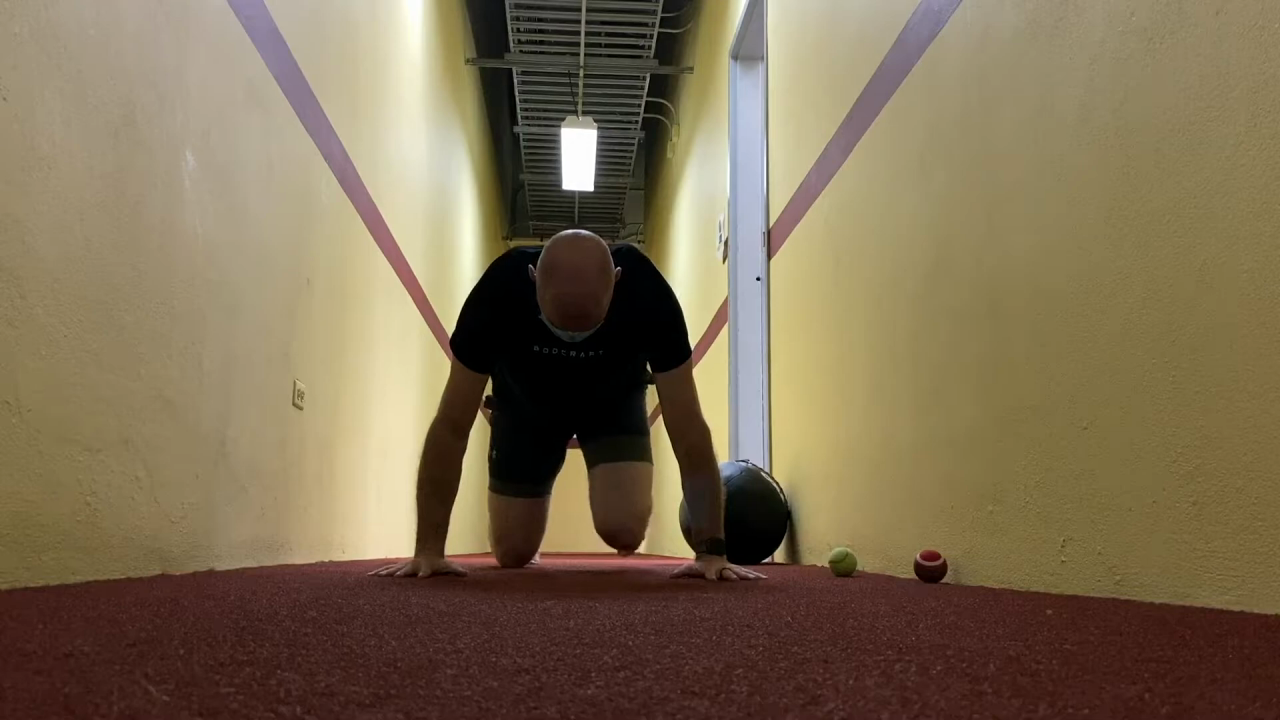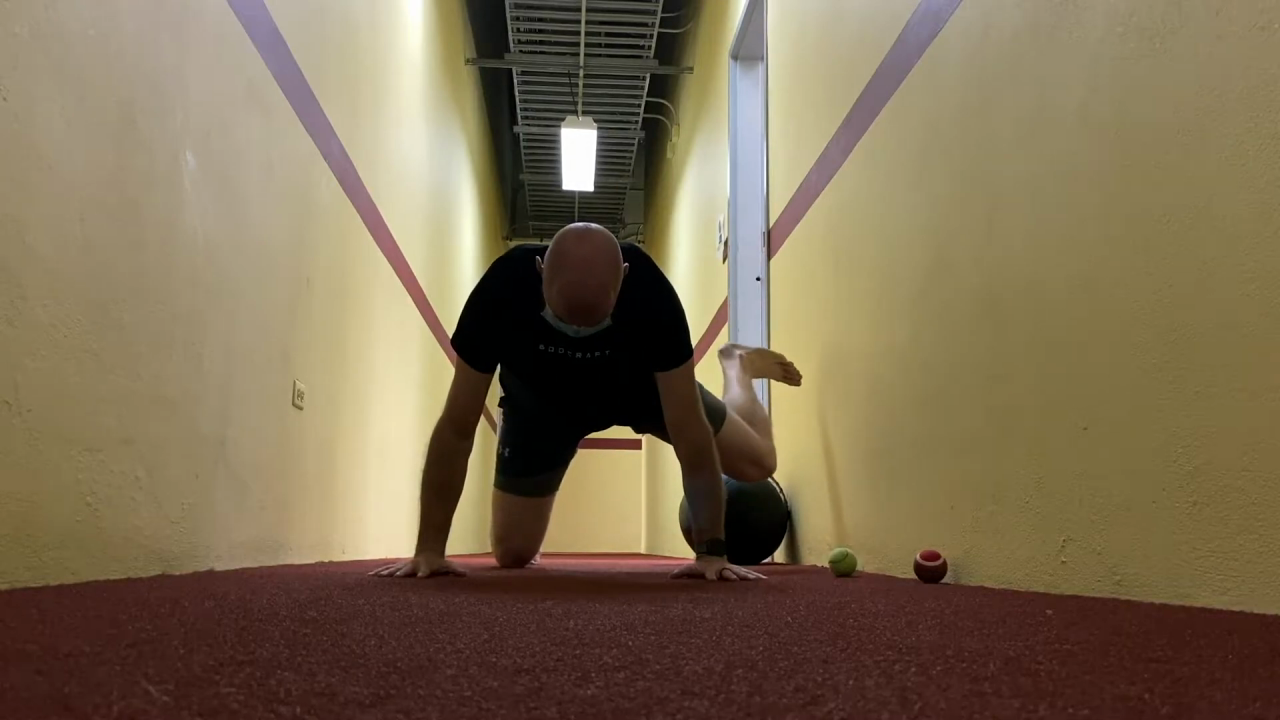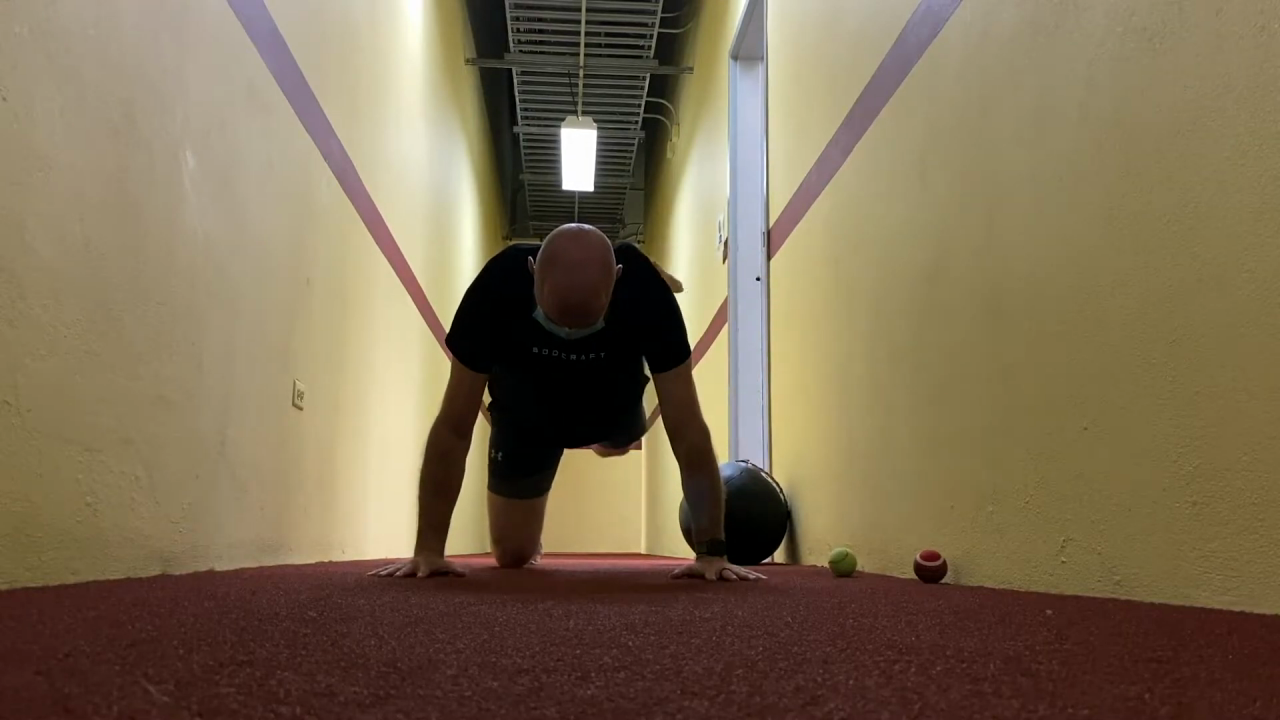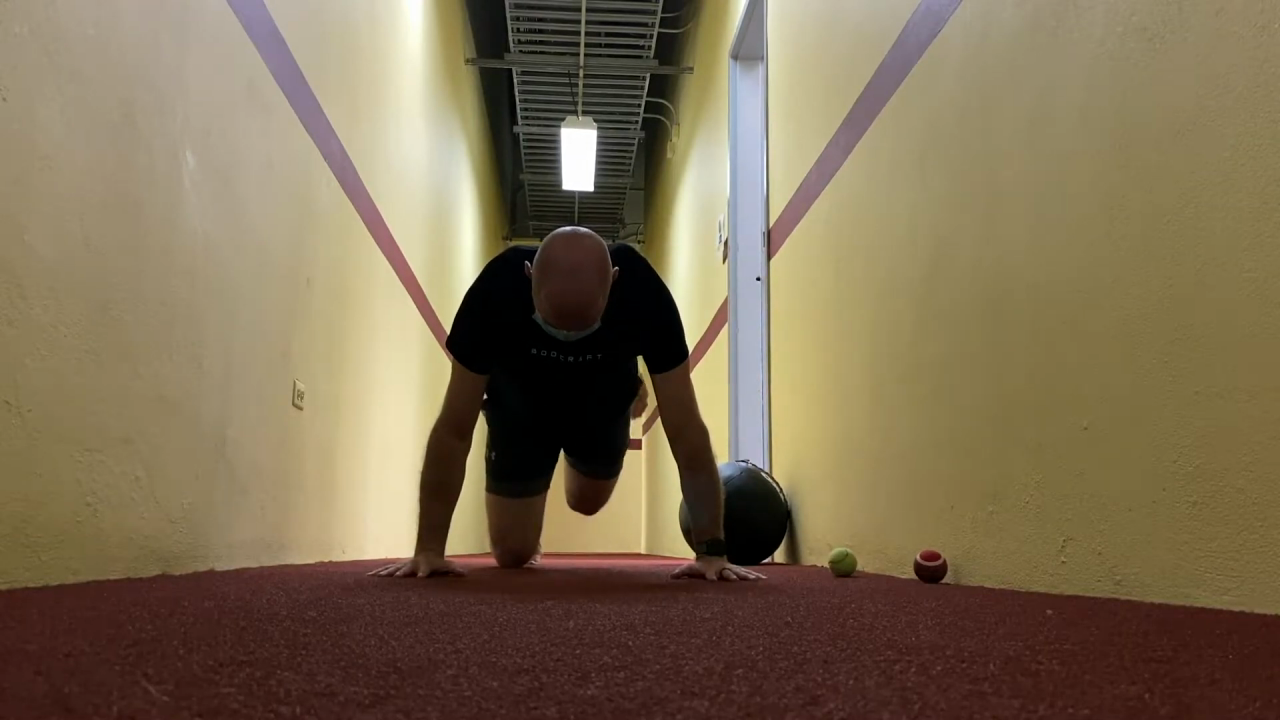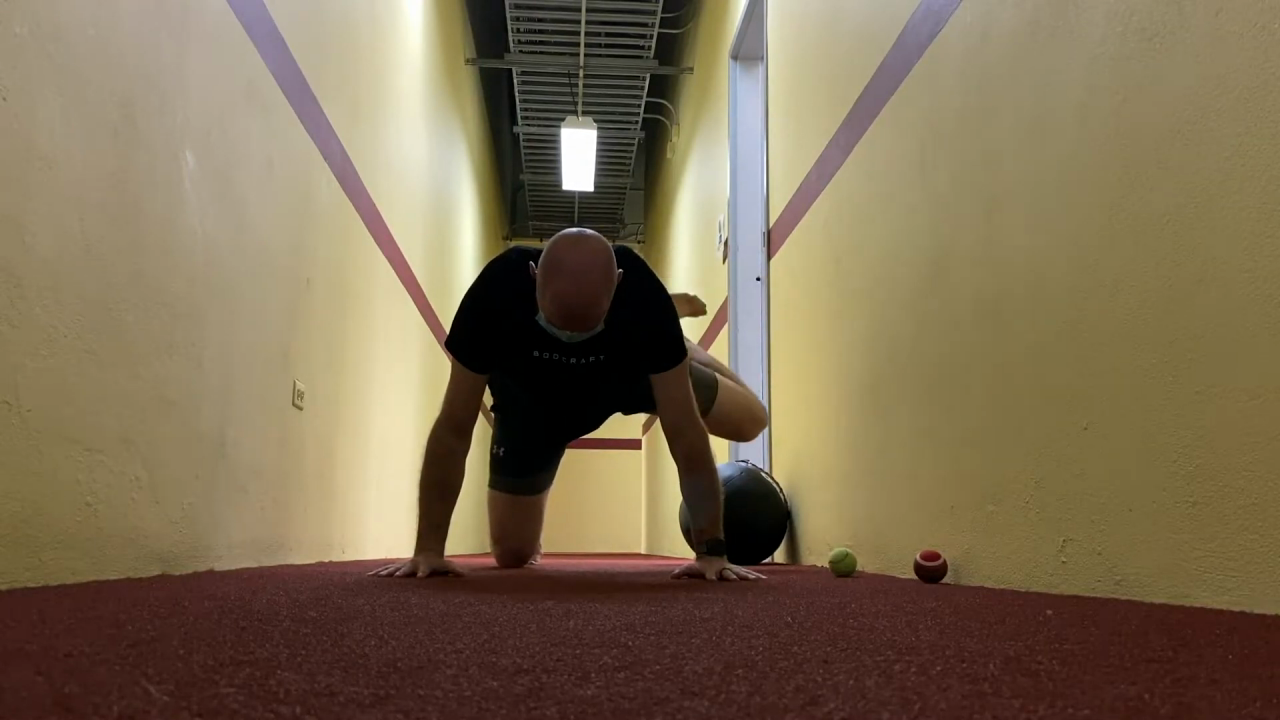
dt=1s
person 1, frame 1
left shoulder: (646, 290)
right shoulder: (500, 288)
left elbow: (686, 427)
right elbow: (452, 426)
left wrist: (710, 550)
right wrist: (428, 549)
left hip: (614, 394)
right hip: (527, 400)
left knee: (622, 532)
right knee: (512, 553)
person 1, frame 2
left shoulder: (650, 290)
right shoulder: (504, 288)
left elbow: (690, 430)
right elbow: (457, 428)
left wrist: (711, 550)
right wrist: (430, 549)
left hip: (636, 384)
right hip: (540, 401)
left knee: (757, 461)
right knee: (512, 554)
left ankle: (736, 365)
person 1, frame 3
left shoulder: (645, 290)
right shoulder: (497, 287)
left elbow: (686, 428)
right elbow: (454, 427)
left wrist: (711, 550)
right wrist: (428, 549)
left hip: (611, 401)
right hip: (526, 408)
right knee: (513, 555)
person 1, frame 4
left shoulder: (643, 292)
right shoulder: (495, 289)
left elbow: (685, 428)
right elbow: (454, 429)
left wrist: (711, 550)
right wrist: (429, 549)
left hip: (603, 406)
right hip: (521, 410)
left knee: (586, 501)
right knee: (512, 554)
person 1, frame 5
left shoulder: (642, 293)
right shoulder: (497, 289)
left elbow: (685, 430)
right elbow: (454, 428)
left wrist: (711, 550)
right wrist: (428, 548)
left hip: (625, 373)
right hip: (529, 402)
left knee: (749, 422)
right knee: (513, 554)
